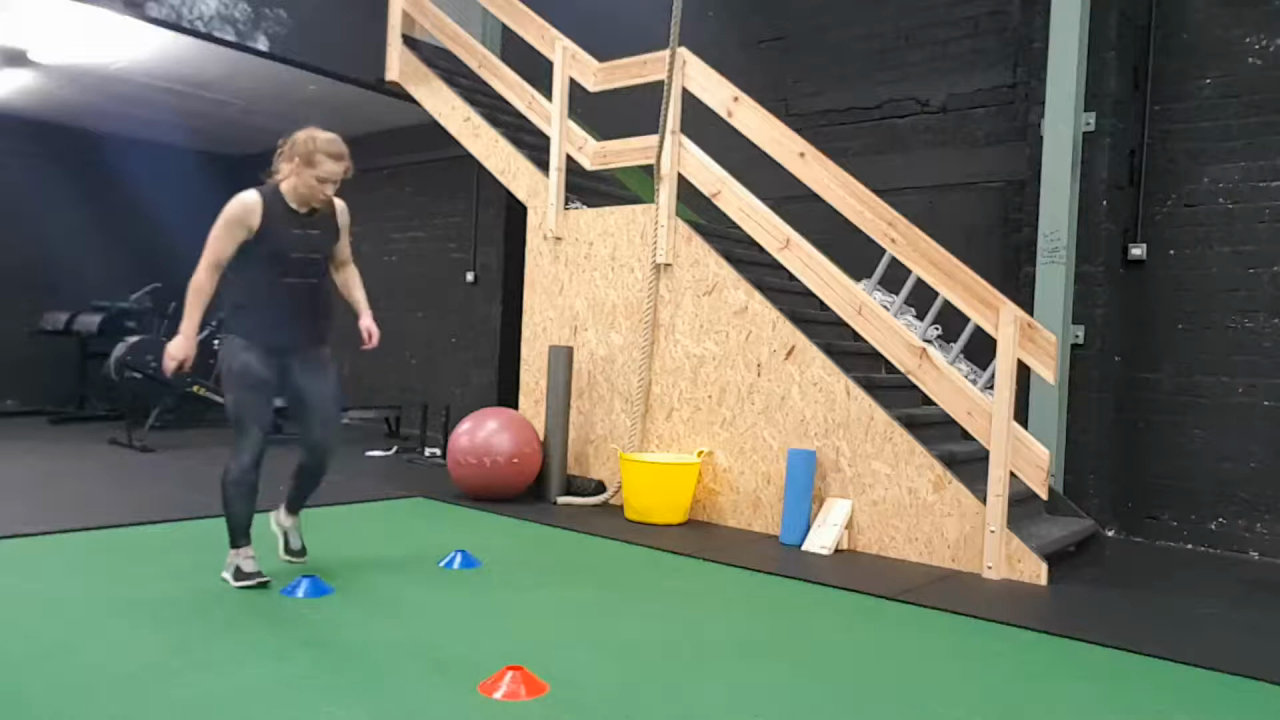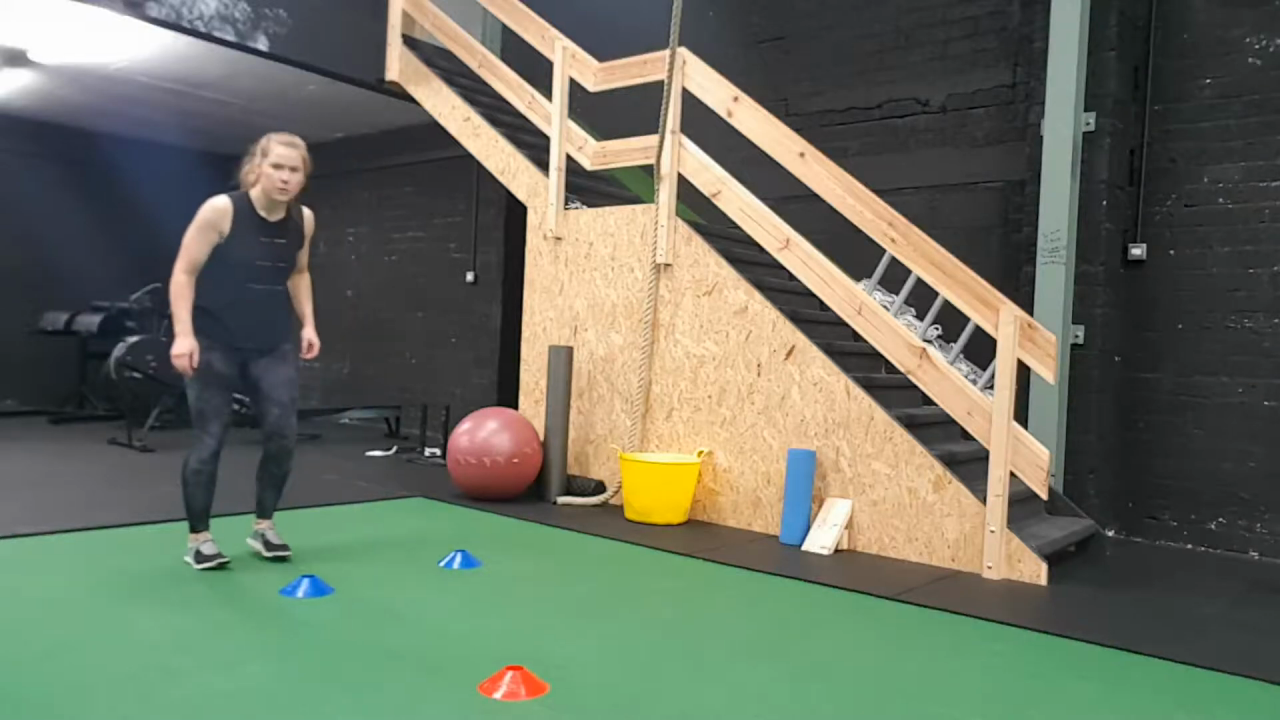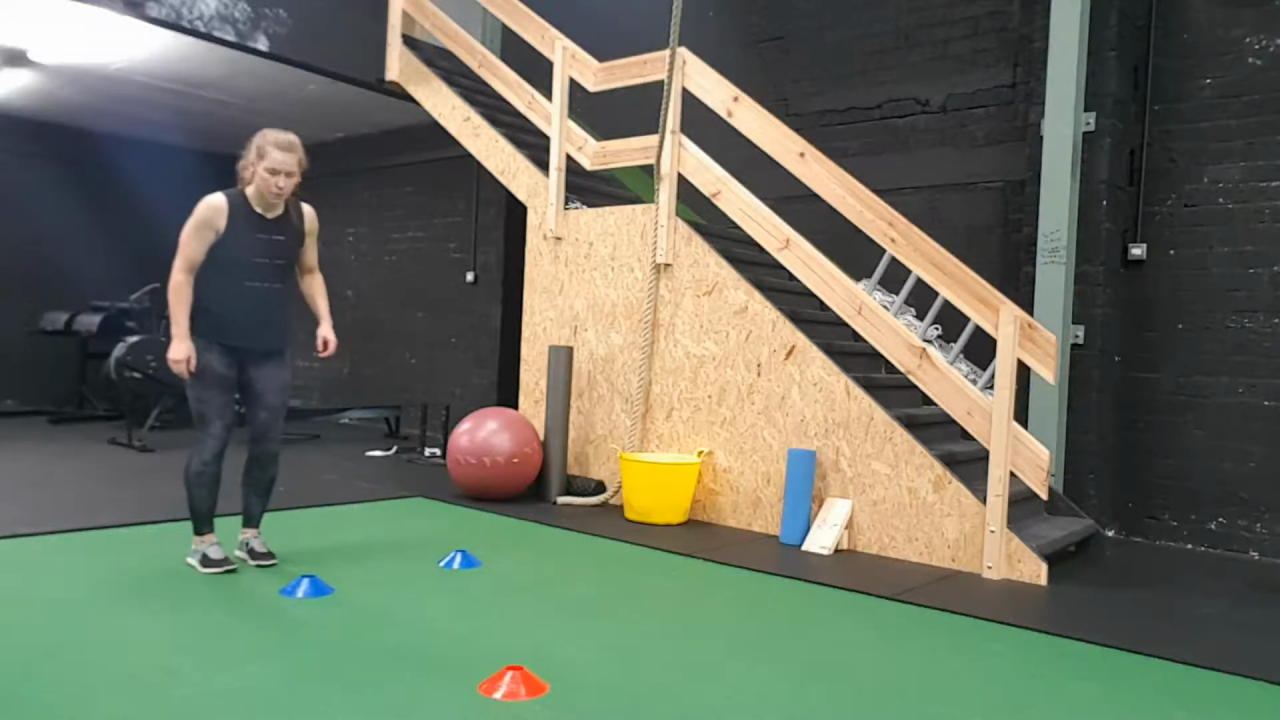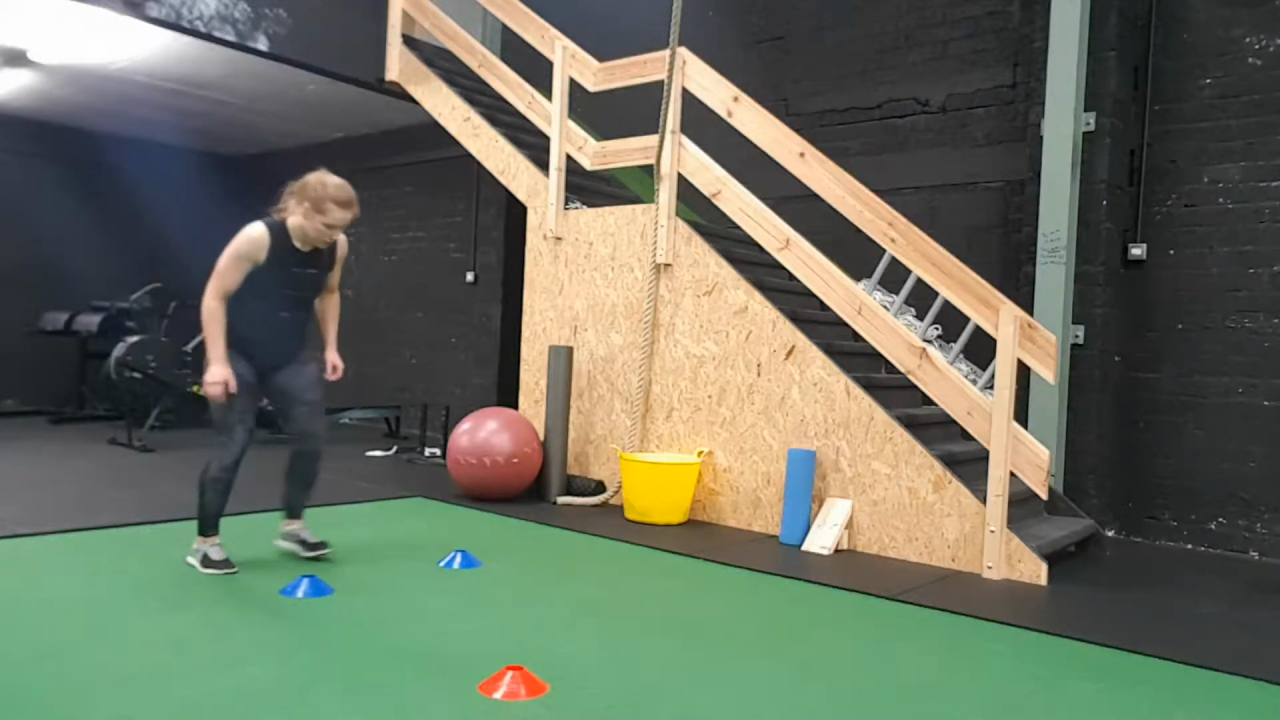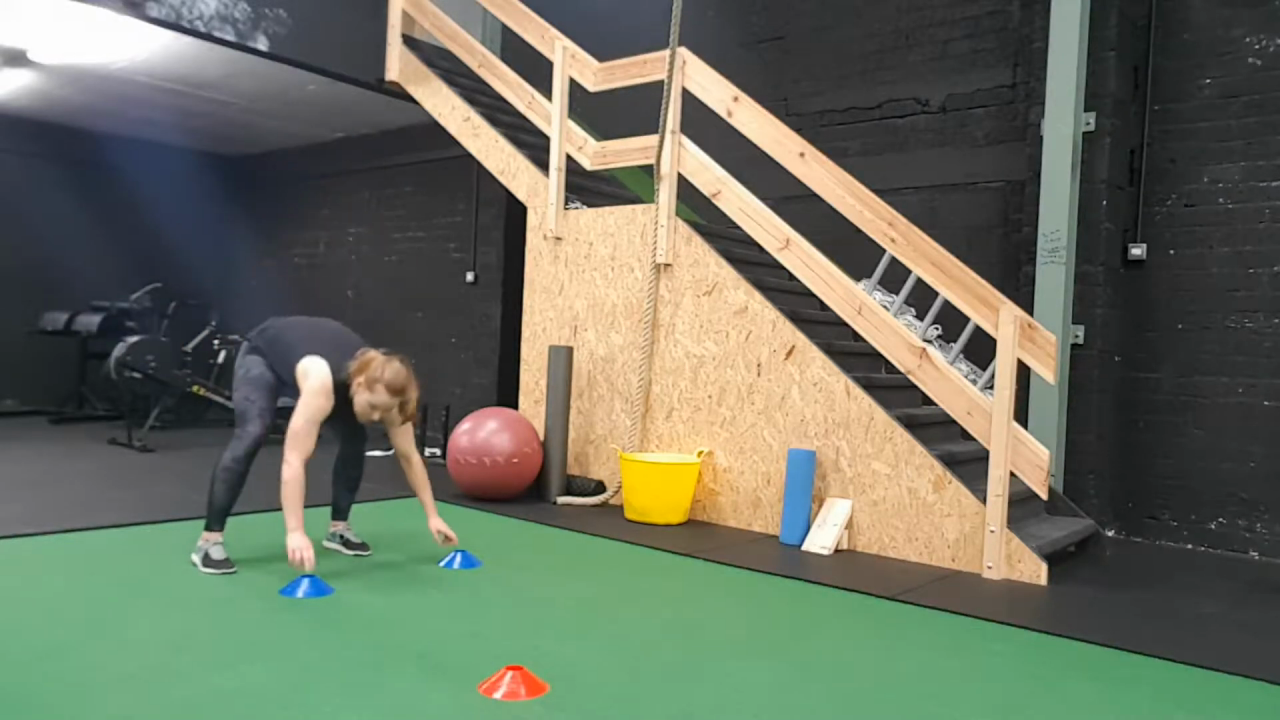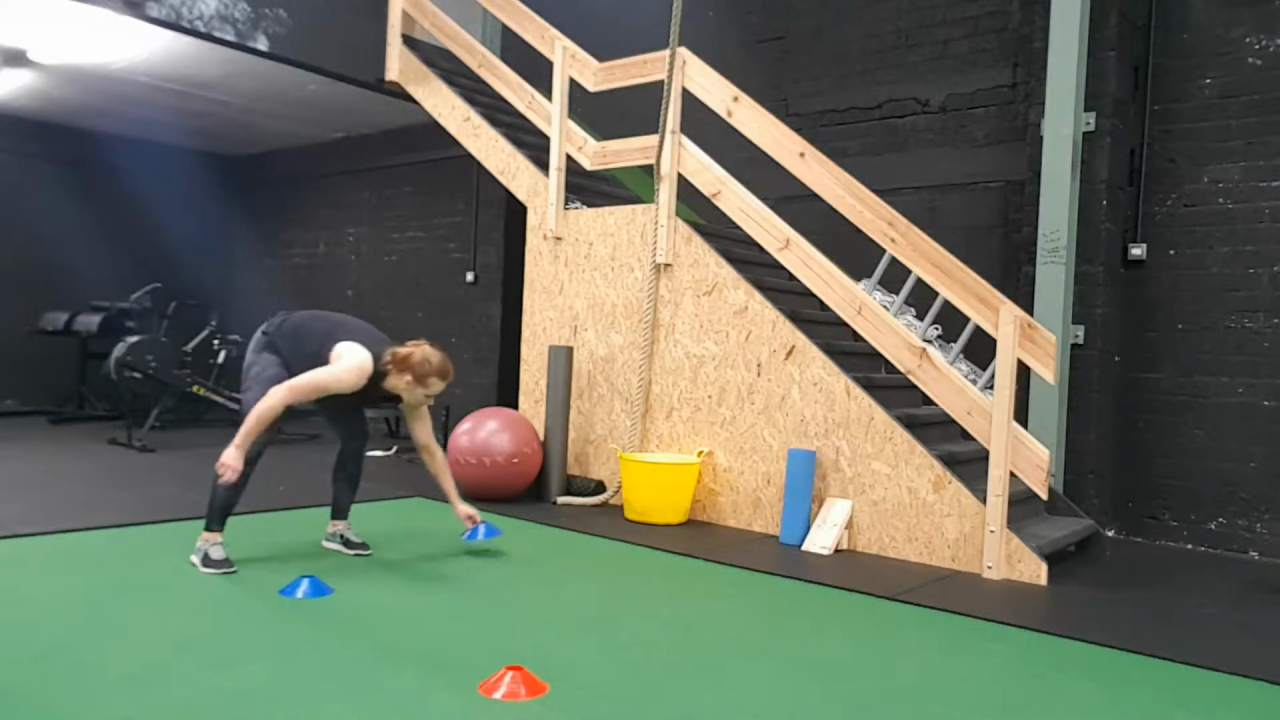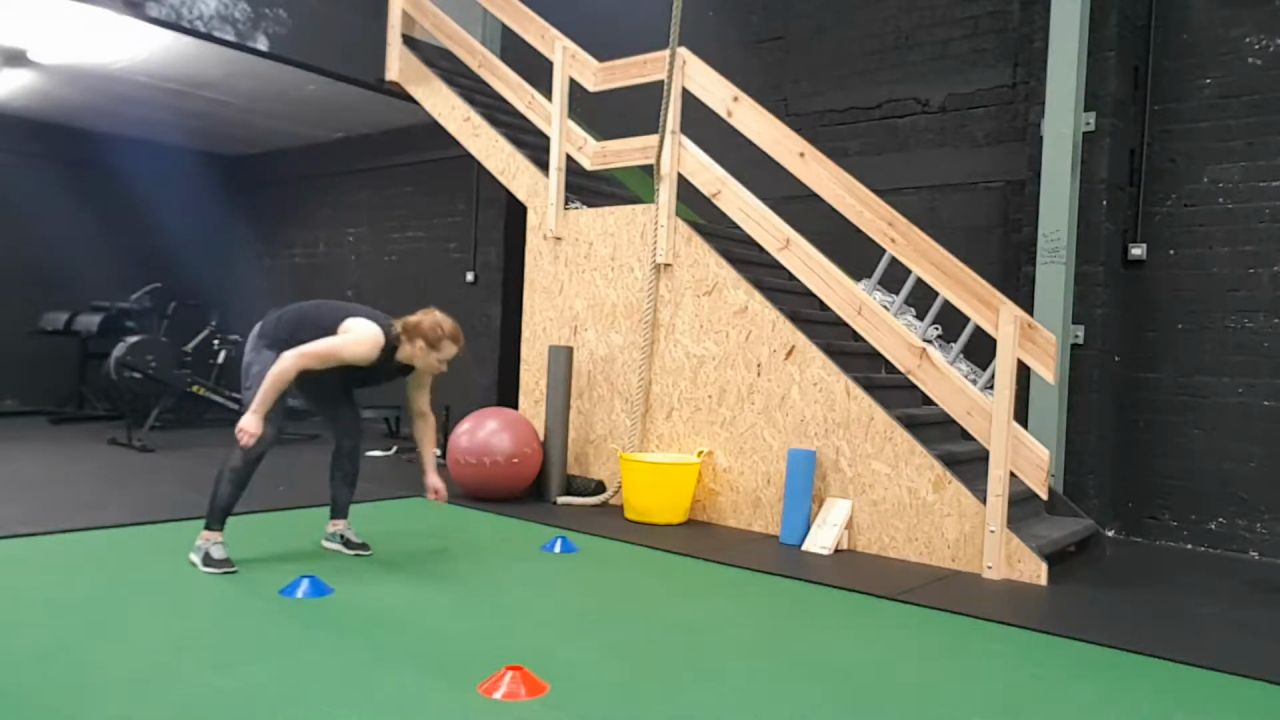
dt=0.7s
person 1, frame 1
left shoulder: (336, 213)
right shoulder: (250, 206)
left elbow: (343, 266)
right elbow: (209, 269)
left wrist: (364, 313)
right wrist: (187, 334)
left hip: (309, 348)
right hip: (250, 345)
left knee: (321, 443)
right knee: (251, 446)
left ankle: (288, 515)
right ankle: (239, 554)
person 1, frame 2
left shoulder: (303, 220)
right shoulder: (220, 211)
right elbow: (184, 273)
left wrist: (307, 323)
right wrist: (184, 334)
left hip: (273, 347)
right hip: (214, 345)
left knee: (282, 434)
right knee: (210, 439)
left ankle: (263, 526)
right ankle: (198, 537)
person 1, frame 3
left shoulder: (305, 218)
right shoulder: (216, 208)
left elbow: (309, 273)
right elbow: (183, 273)
left wrist: (324, 321)
right wrist: (180, 337)
left hip: (271, 350)
right hip: (213, 346)
left knee: (267, 442)
right knee: (213, 440)
left ankle: (251, 534)
right ankle: (202, 541)
person 1, frame 4
left shoulder: (337, 247)
right shoulder: (258, 237)
right elbow: (215, 297)
left wrist: (331, 347)
right wrist: (216, 362)
left hip: (291, 357)
right hip: (238, 354)
left knee: (311, 437)
right knee: (234, 445)
left ankle: (292, 527)
right ankle: (204, 543)
person 1, frame 5
left shoulder: (385, 391)
right shoulder: (324, 386)
left elbow: (409, 456)
right elbow: (293, 462)
left wrist: (432, 515)
right wrist: (295, 533)
right hip: (264, 352)
left knee: (355, 440)
right knee: (250, 435)
left ankle: (338, 528)
right ankle: (209, 540)
person 1, frame 6
left shoulder: (408, 385)
right shoulder: (358, 368)
left elbow: (429, 447)
right elbow: (279, 395)
left wrist: (457, 503)
right wrist: (237, 448)
left hip: (315, 357)
right hip: (275, 347)
left knee: (356, 436)
right knee: (259, 439)
left ankle: (337, 528)
right ankle: (209, 540)
person 1, frame 7
left shoulder: (415, 364)
right shoulder: (369, 341)
left elbow: (423, 415)
right elbow: (293, 358)
left wrist: (430, 472)
right wrist: (255, 414)
right hip: (273, 345)
left knee: (351, 432)
right knee: (259, 440)
left ankle: (337, 528)
right ankle: (208, 541)
